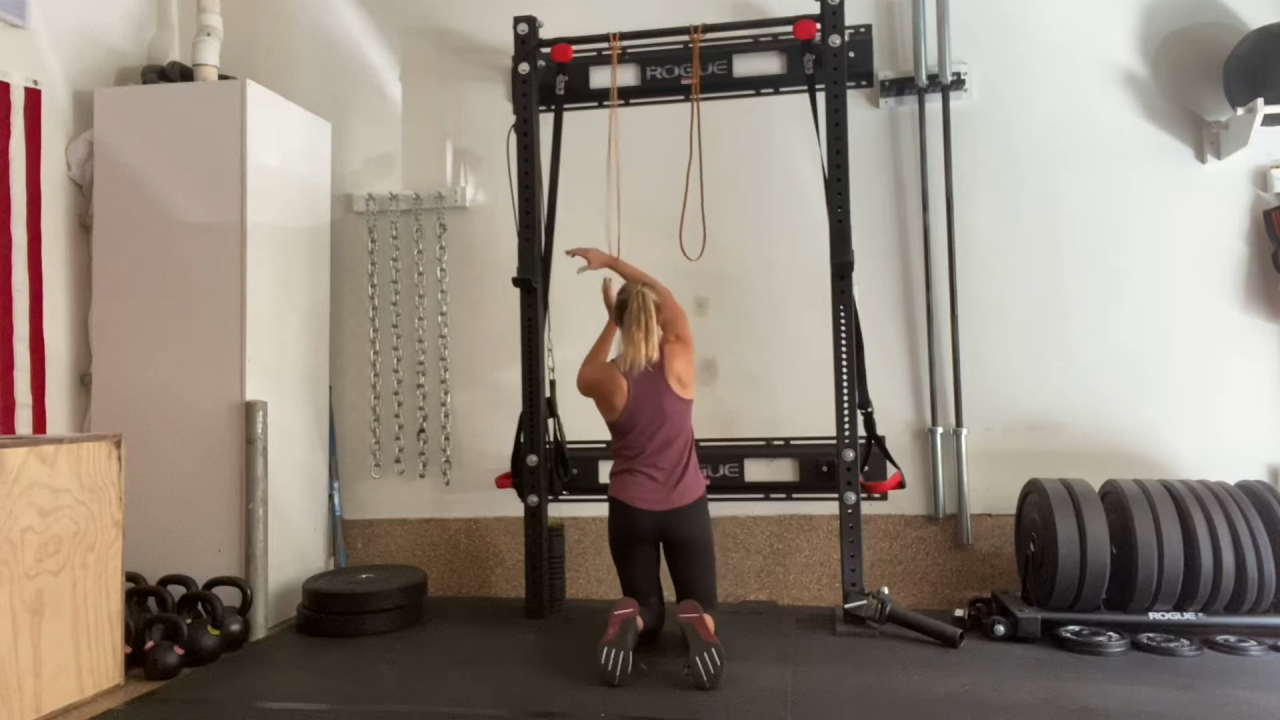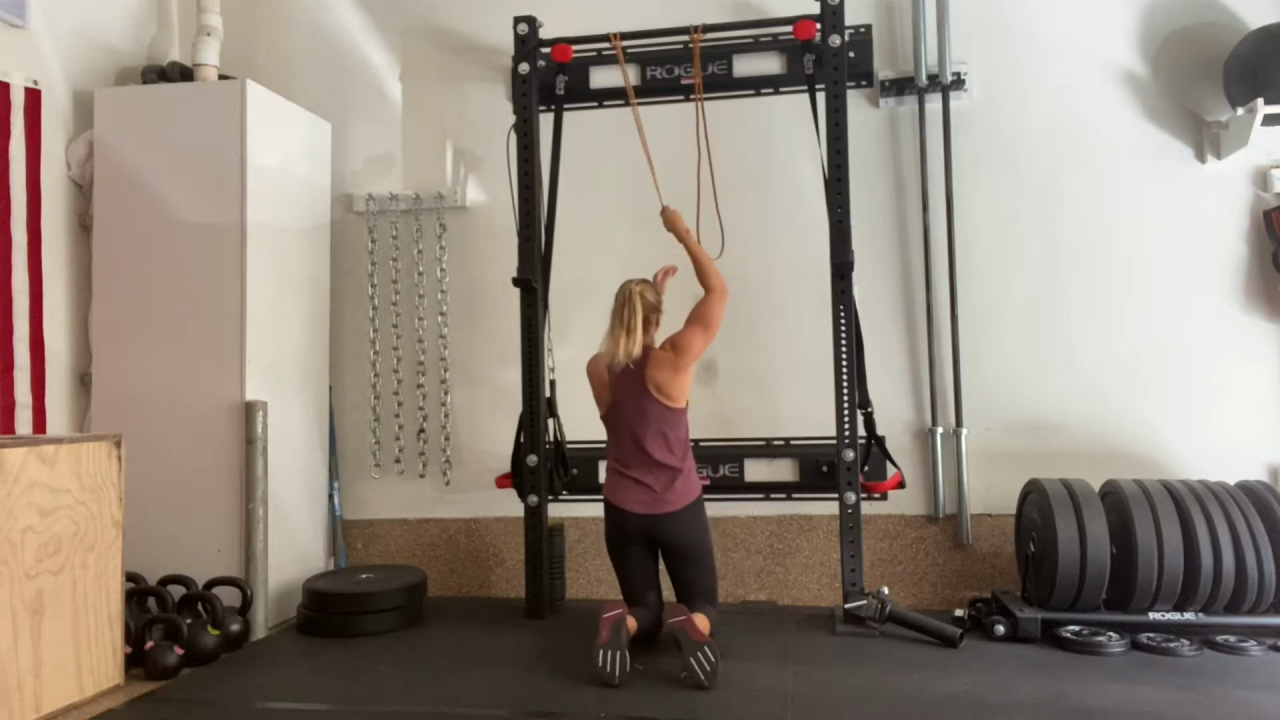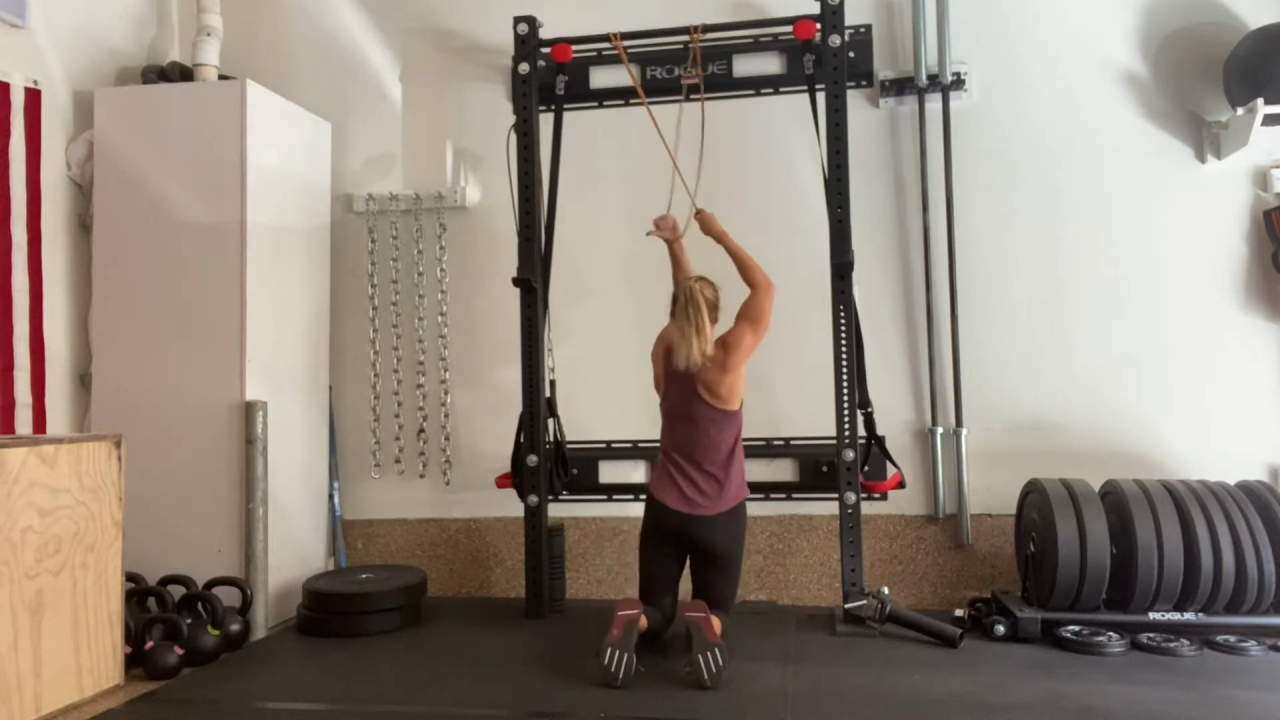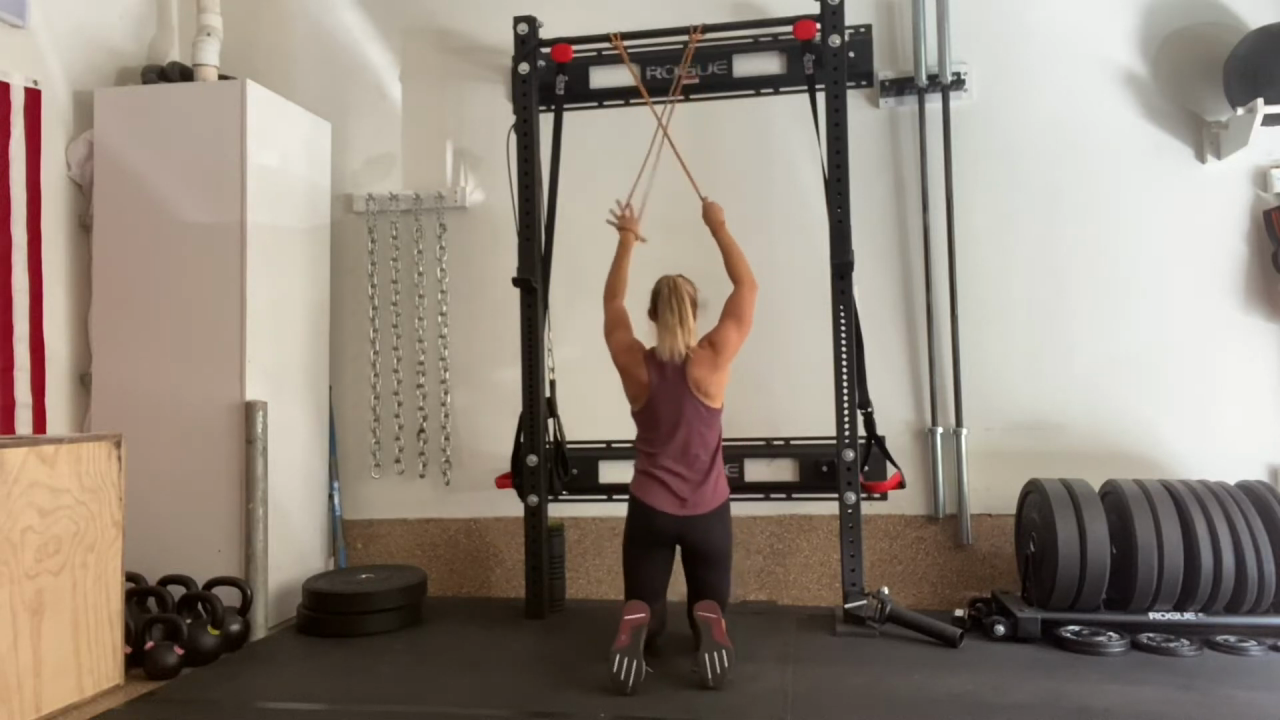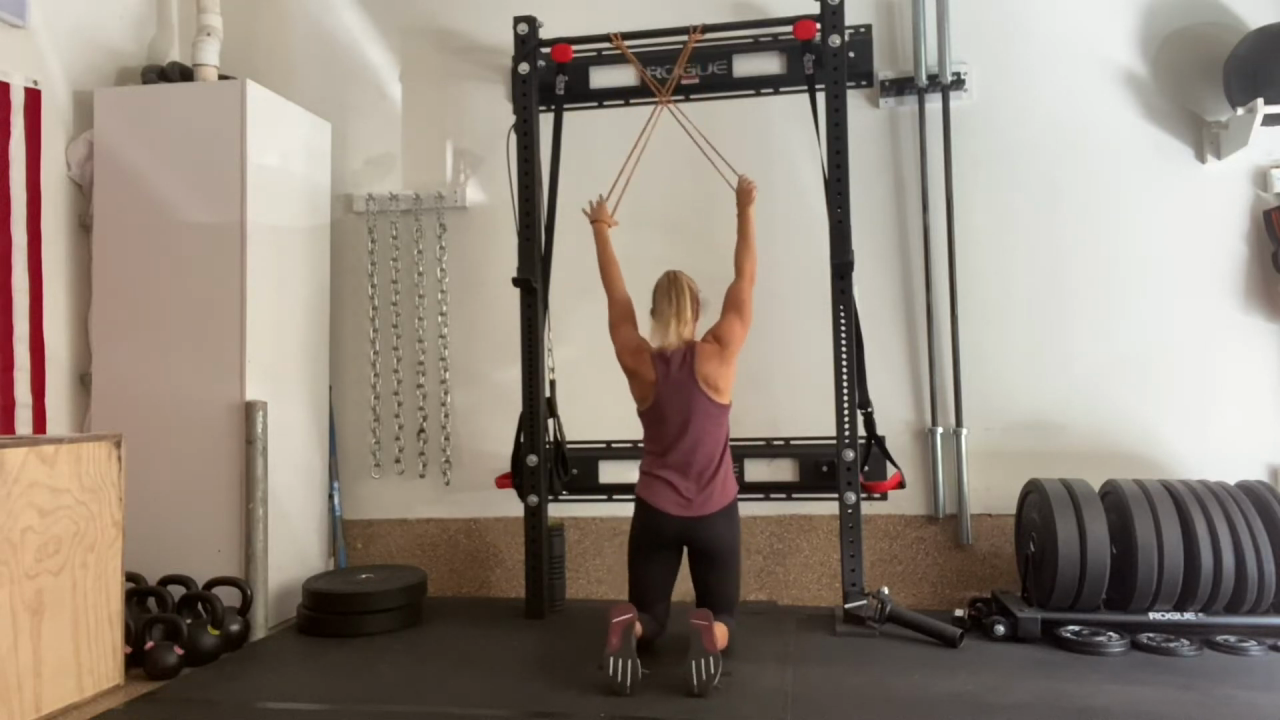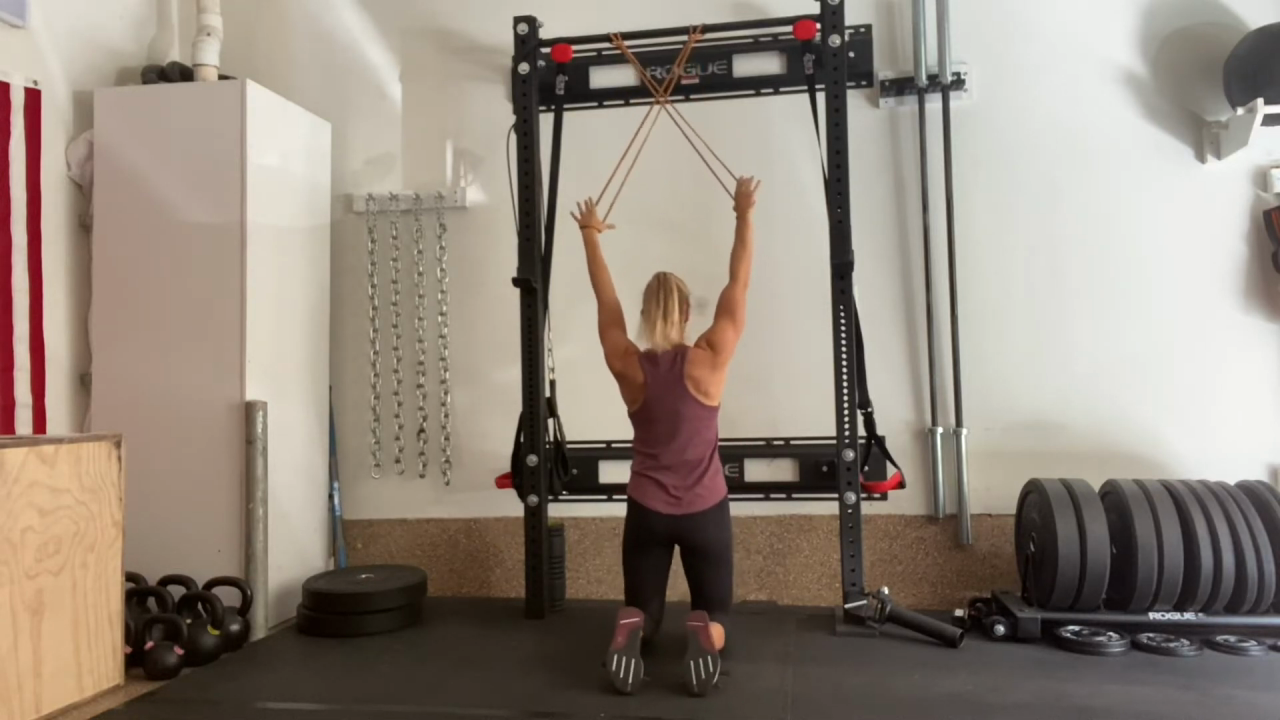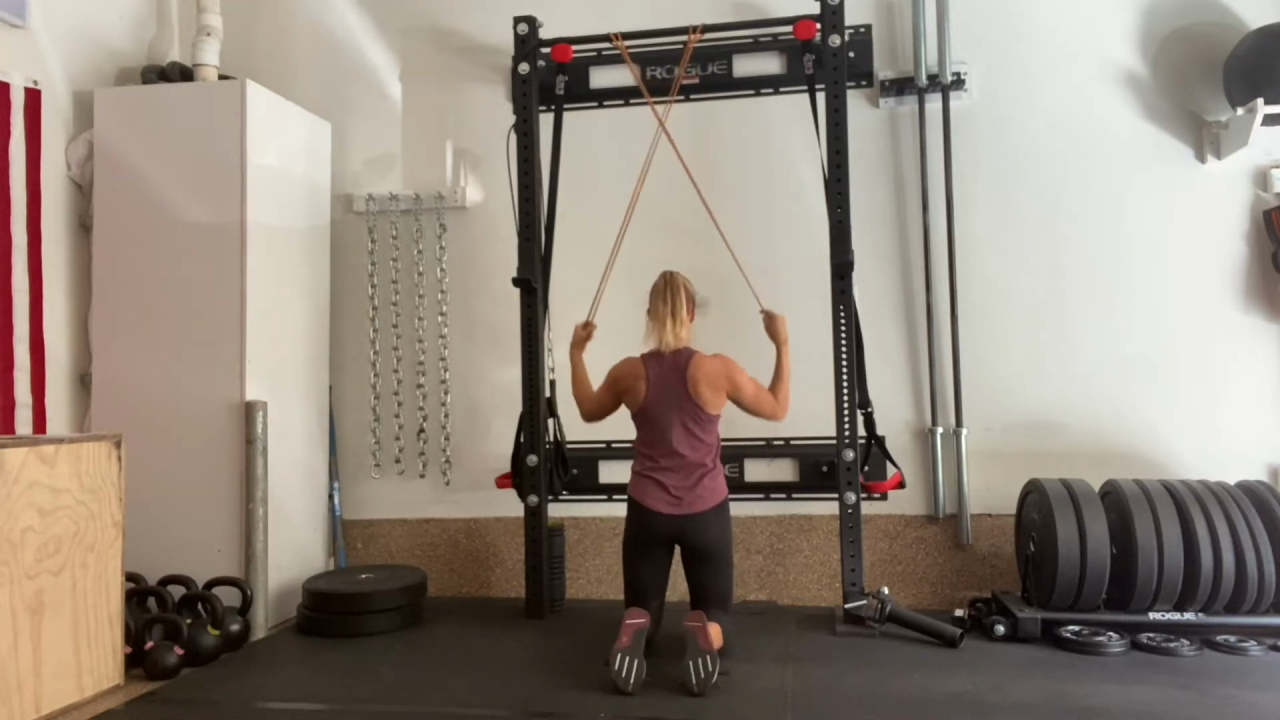
dt=0.7s
person 1, frame 1
left shoulder: (605, 379)
right shoulder: (679, 357)
right elbow: (665, 295)
left wrist: (612, 319)
right wrist: (613, 263)
left hip: (630, 510)
right hip: (686, 507)
left knee: (647, 608)
right knee: (702, 603)
left ankle: (629, 620)
right ankle: (695, 622)
person 1, frame 2
left shoulder: (598, 370)
right shoulder: (672, 361)
left elbow: (629, 363)
right elbow: (718, 293)
left wrist: (652, 287)
right wrist: (682, 233)
left hip: (624, 512)
right hip: (679, 510)
left knee: (645, 611)
right knee: (701, 604)
left ankle: (622, 625)
right ankle: (689, 626)
person 1, frame 3
left shoulder: (662, 358)
right shoulder: (727, 362)
left elbow: (682, 295)
right elbow: (763, 288)
left wrist: (676, 244)
right wrist: (718, 234)
left hip: (664, 509)
right hip: (720, 515)
left knee: (656, 610)
right knee: (714, 609)
left ankle: (631, 620)
right ankle: (703, 625)
person 1, frame 4
left shoulder: (633, 363)
right shoulder: (712, 360)
left elbow: (612, 302)
right elbow: (747, 286)
left wrist: (626, 241)
right wrist: (717, 226)
left hip: (650, 510)
right hip: (707, 512)
left knee: (645, 609)
right knee: (709, 605)
left ankle: (637, 621)
right ankle: (708, 623)
person 1, frame 5
left shoulder: (638, 363)
right shoulder: (717, 357)
left elbow: (615, 293)
right elbow: (745, 280)
left wrist: (601, 230)
right wrist: (745, 210)
left hip: (654, 511)
right hip: (714, 513)
left knee: (648, 613)
right knee: (720, 614)
left ankle: (628, 627)
right ankle: (708, 635)
person 1, frame 6
left shoulder: (628, 367)
right shoulder: (708, 363)
left elbow: (606, 298)
right elbow: (738, 285)
left wrist: (590, 234)
right wrist: (744, 214)
left hip: (647, 511)
right hip: (704, 511)
left knee: (643, 610)
right knee: (714, 612)
left ankle: (630, 632)
right ankle: (703, 635)
person 1, frame 7
left shoulder: (628, 373)
right shoulder: (717, 369)
left elbow: (588, 410)
right elbow: (777, 408)
left wrist: (577, 356)
right wrist: (781, 344)
left hip: (647, 510)
right hip: (705, 510)
left knee: (642, 605)
right knee: (713, 609)
left ankle: (634, 631)
right ankle: (704, 633)
